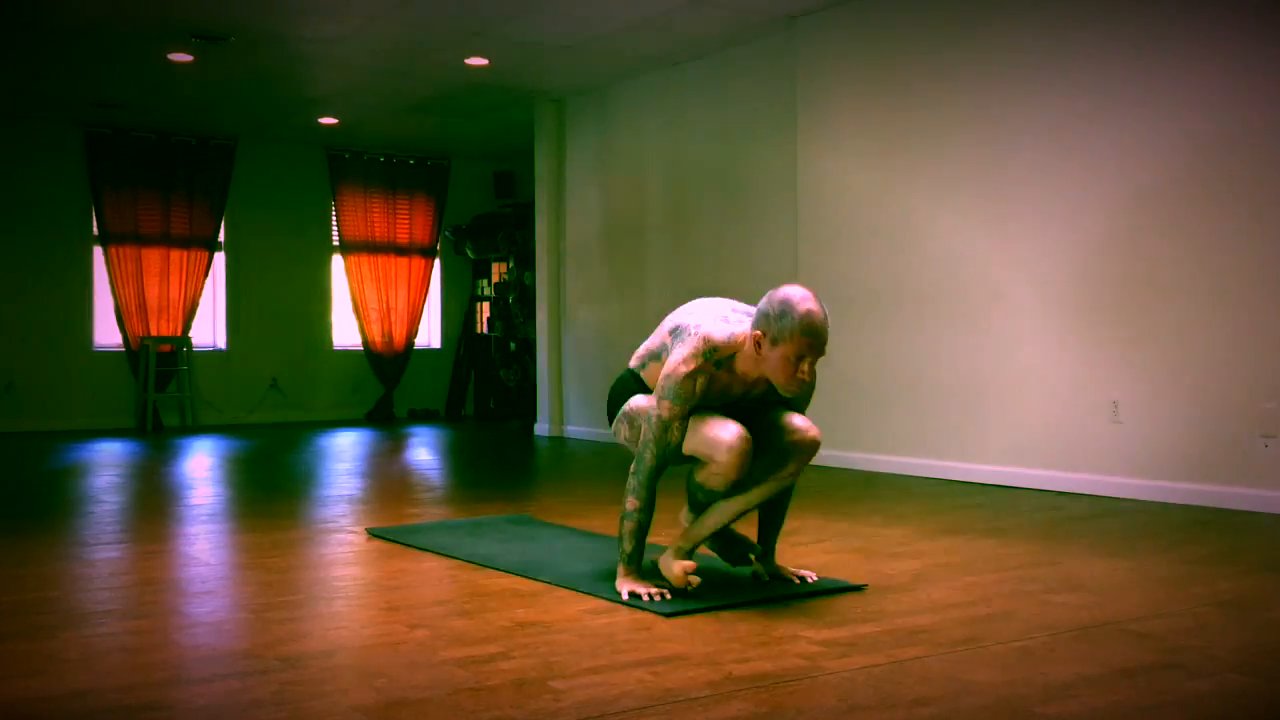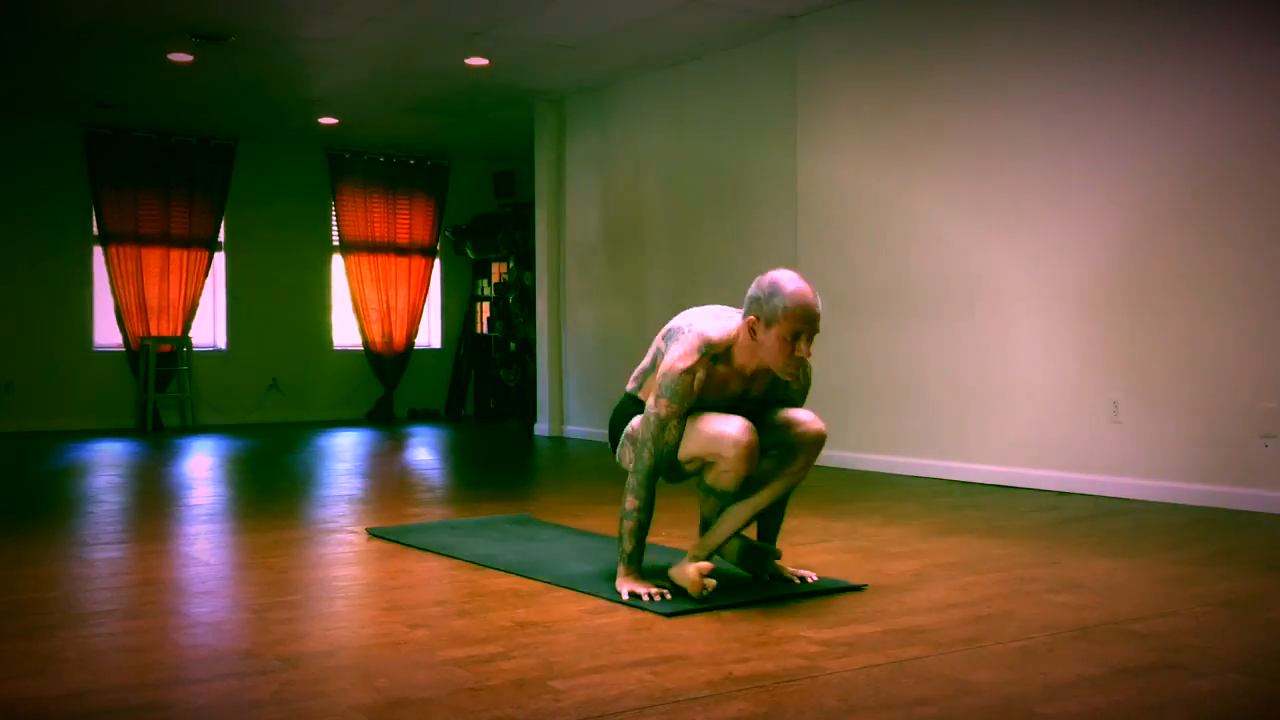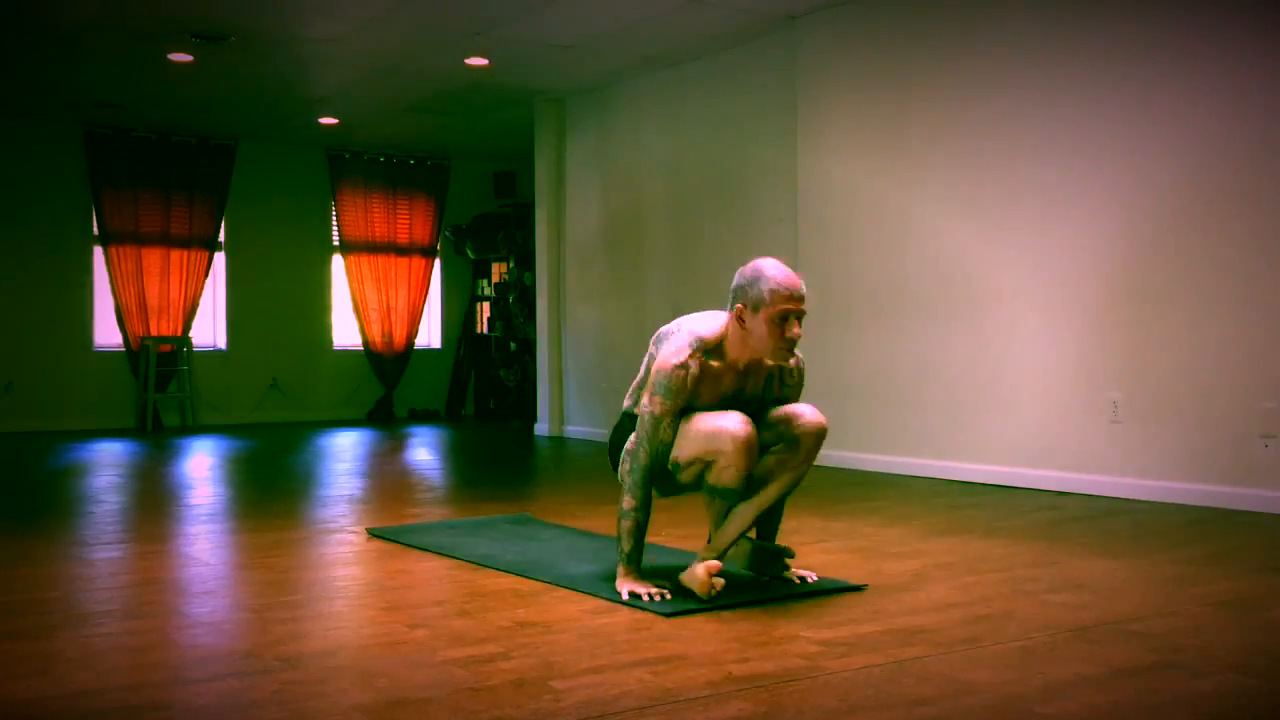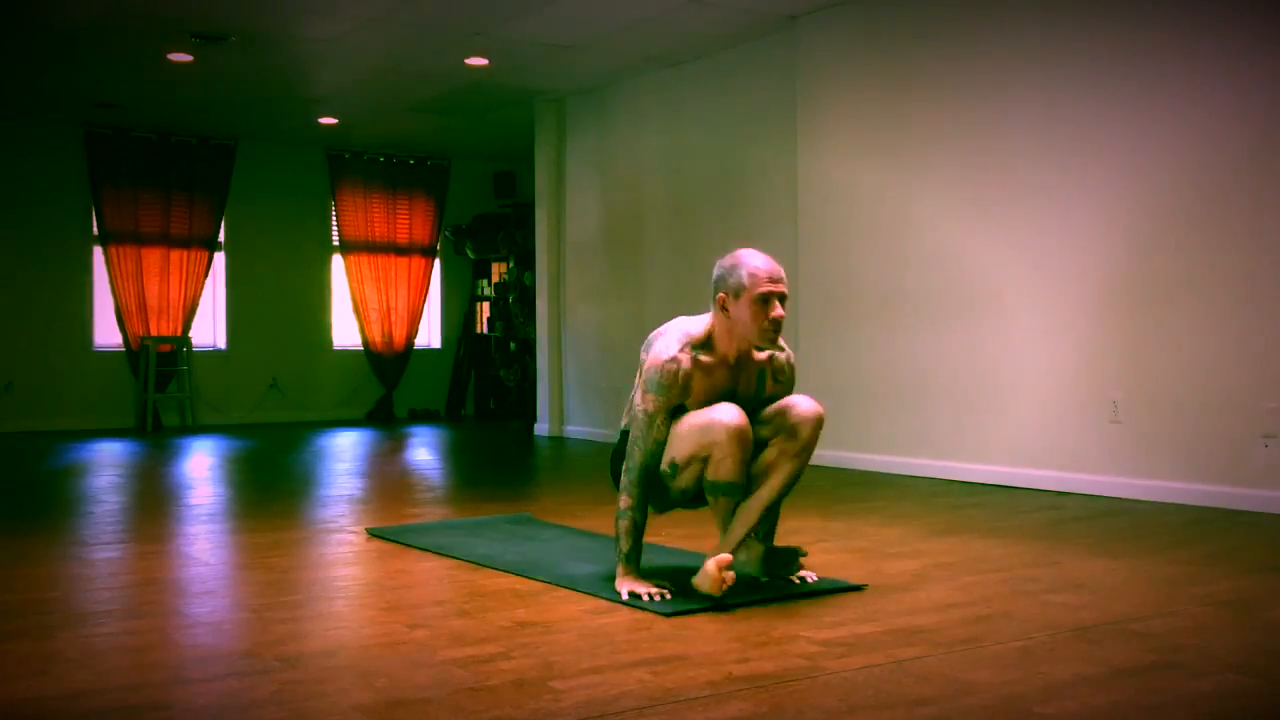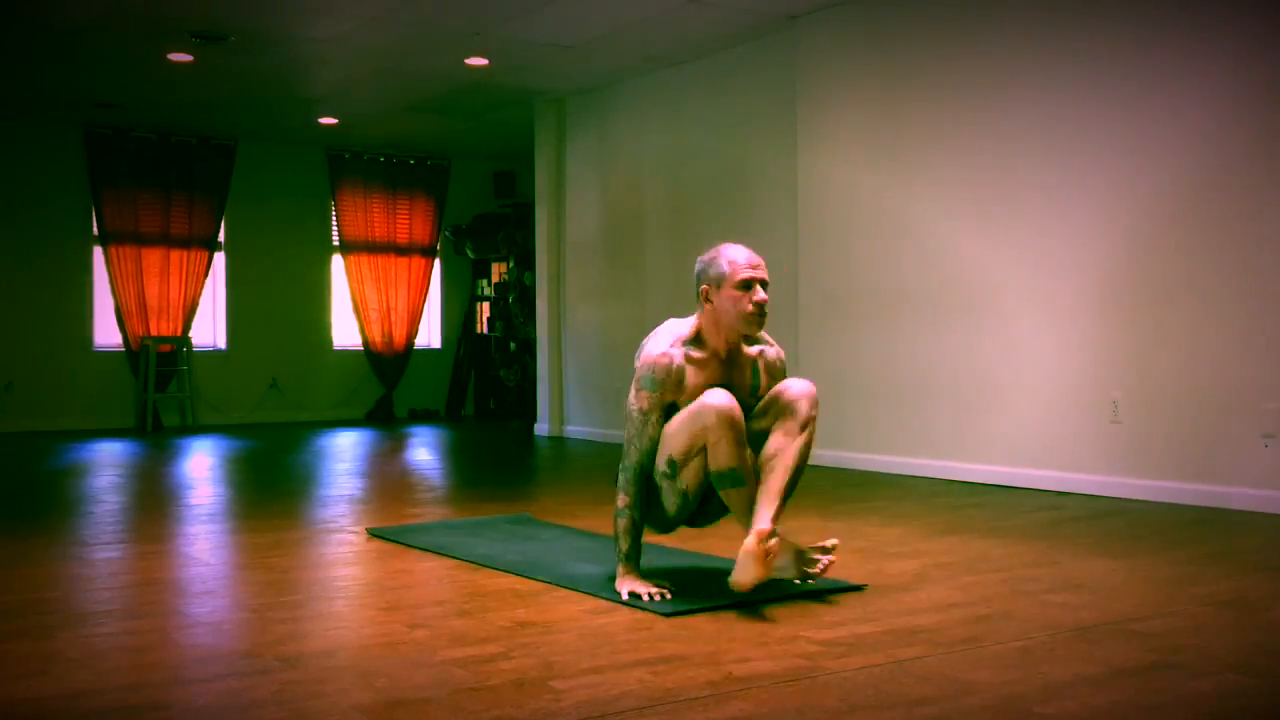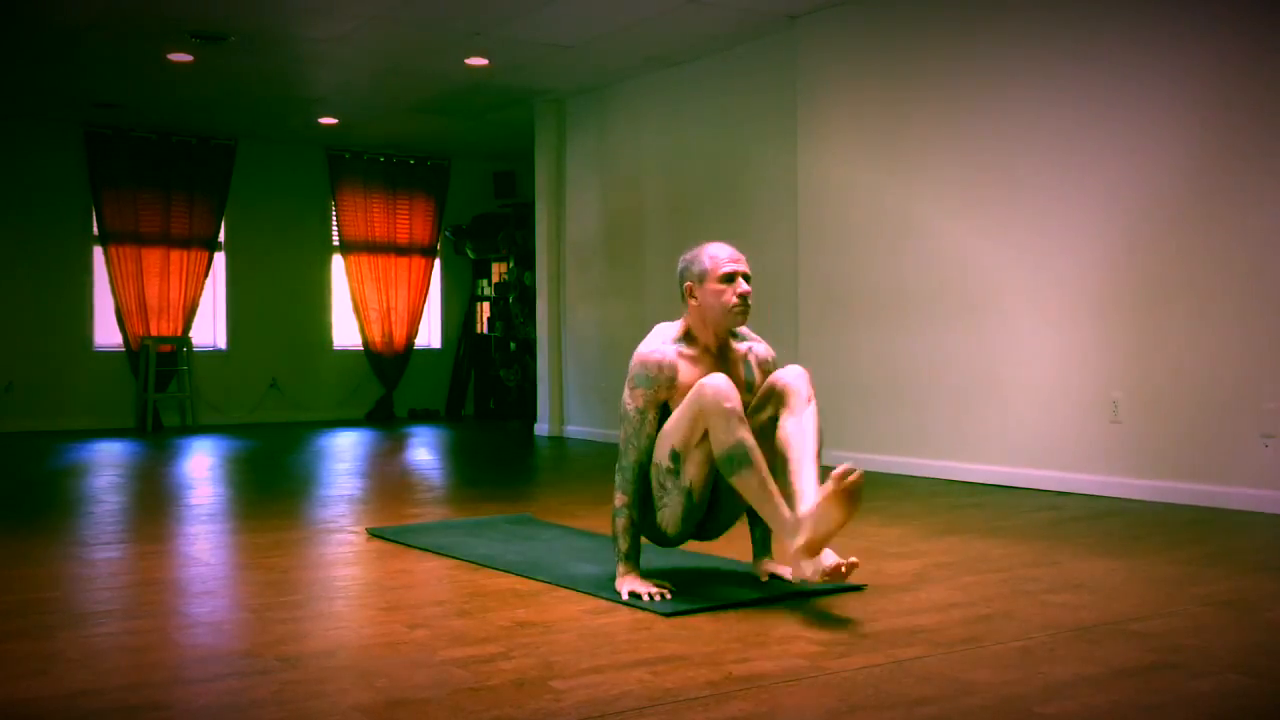
dt=0.1s
person 1, frame 1
right shoulder: (693, 362)
left elbow: (780, 460)
right elbow: (646, 467)
left hip: (711, 408)
right hip: (643, 400)
left knee: (803, 438)
right knee: (731, 444)
left ankle: (688, 541)
right ankle: (696, 528)
person 1, frame 2
right shoulder: (689, 361)
left elbow: (782, 461)
right elbow: (646, 466)
left wrist: (764, 558)
right wrist: (628, 572)
right hip: (637, 430)
left knee: (809, 433)
right knee: (739, 440)
left ankle: (699, 552)
right ankle: (719, 537)
person 1, frame 3
right shoulder: (683, 360)
left elbow: (781, 459)
right elbow: (642, 467)
left wrist: (767, 547)
right wrist: (628, 572)
left hip: (717, 458)
right hip: (645, 451)
left knee: (808, 424)
right knee: (735, 431)
left ankle: (712, 558)
right ankle: (730, 548)
person 1, frame 4
right shoulder: (673, 359)
left elbow: (778, 458)
right elbow: (637, 468)
left wrist: (766, 547)
right wrist: (627, 571)
right hip: (656, 472)
left knee: (805, 414)
right knee: (728, 422)
left ankle: (724, 554)
right ankle: (739, 549)
person 1, frame 5
right shoulder: (666, 358)
left elbow: (764, 429)
right elbow: (633, 465)
left wrist: (759, 553)
right wrist: (627, 571)
left hip: (708, 493)
right hip: (657, 494)
left knee: (798, 395)
right knee: (720, 408)
left ankle: (762, 545)
right ankle: (766, 546)
person 1, frame 6
left shoulder: (757, 355)
right shoulder: (659, 357)
right elbow: (630, 465)
left wrist: (764, 555)
right wrist: (627, 571)
left hip: (715, 504)
right hip: (662, 507)
left knee: (793, 379)
right knee: (716, 393)
right ankle: (794, 531)
